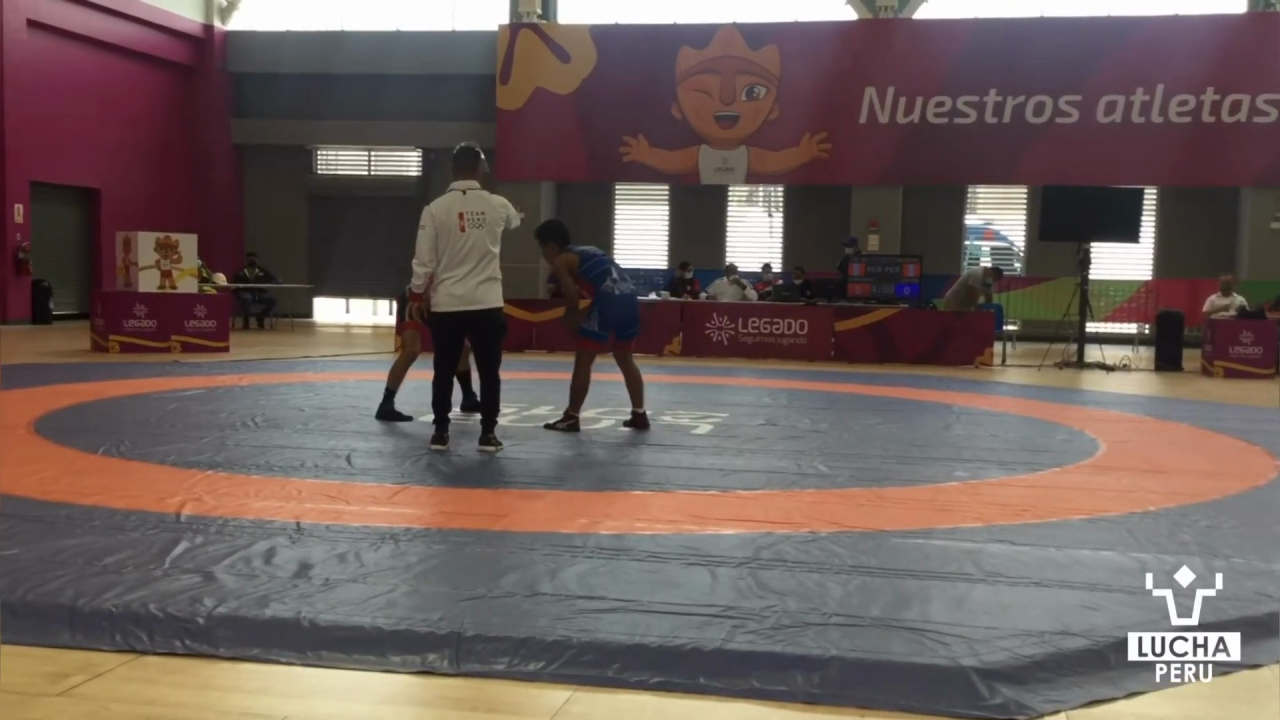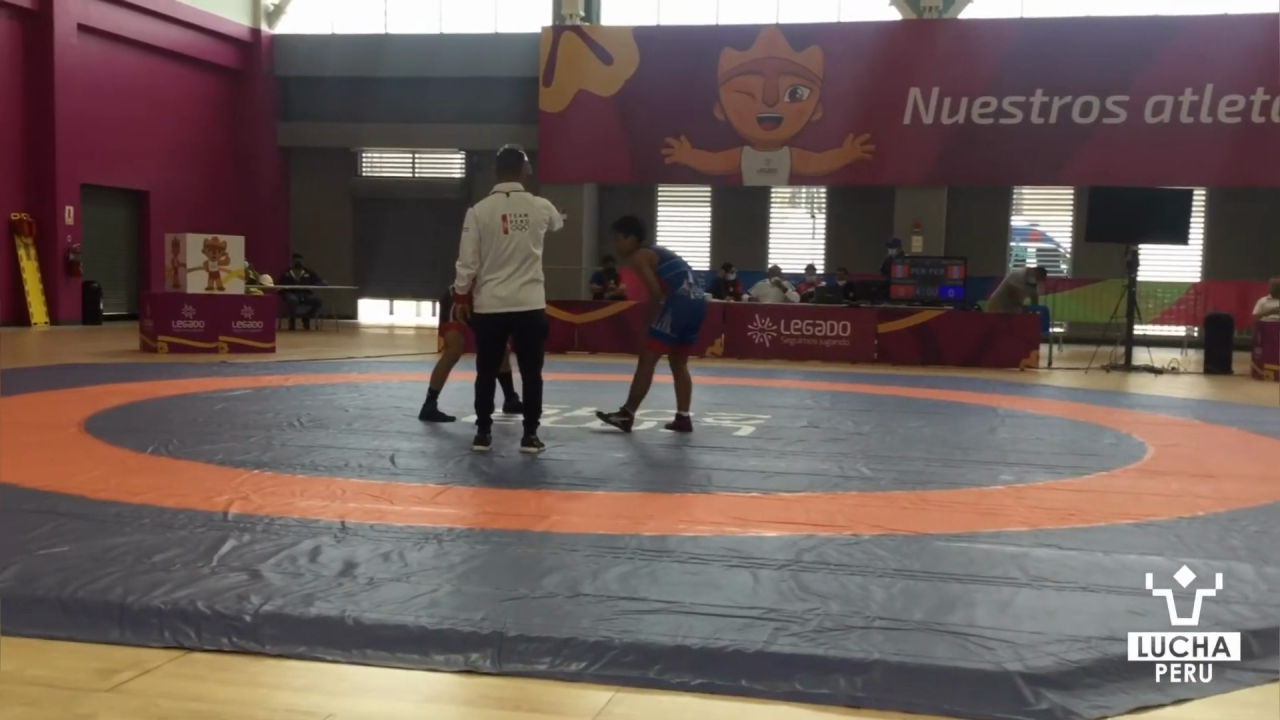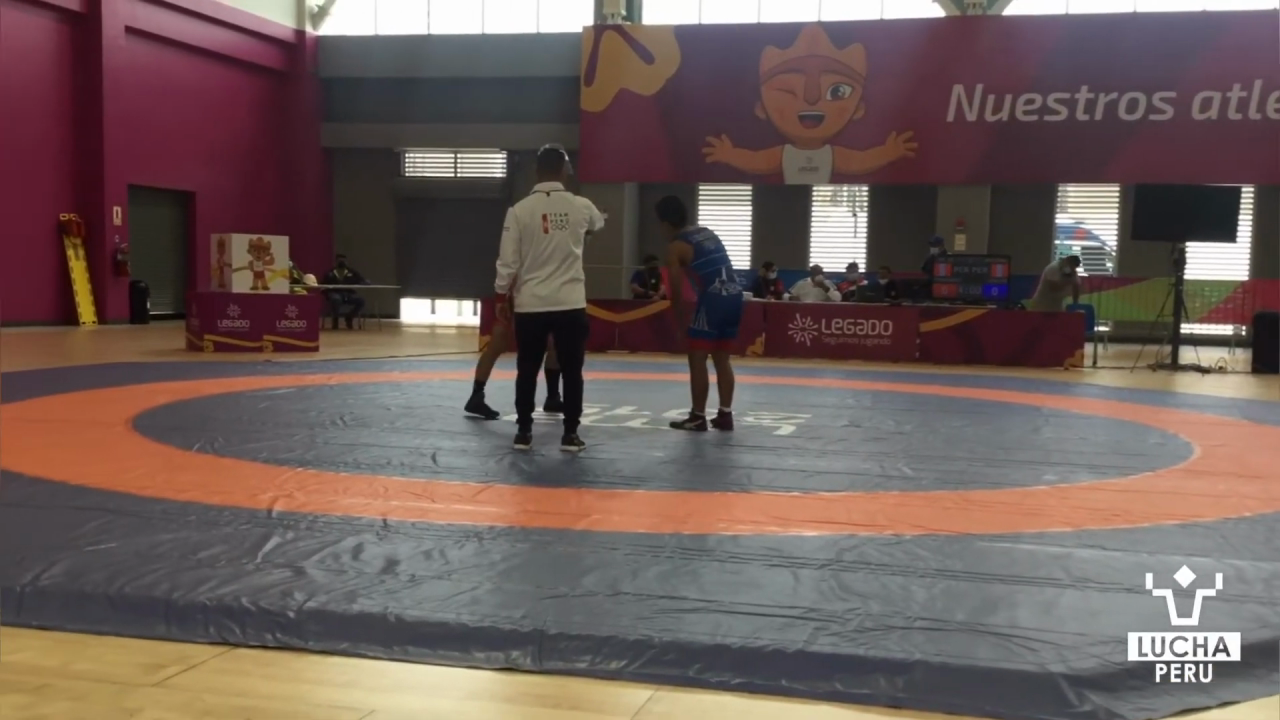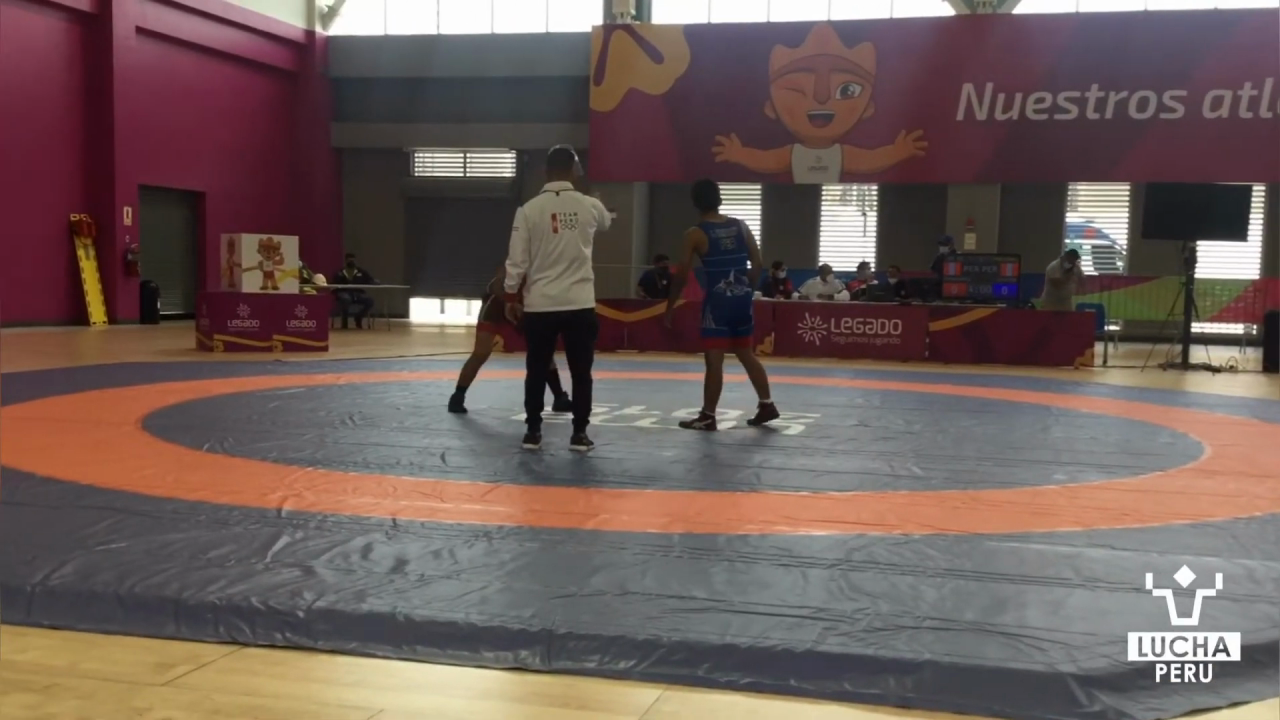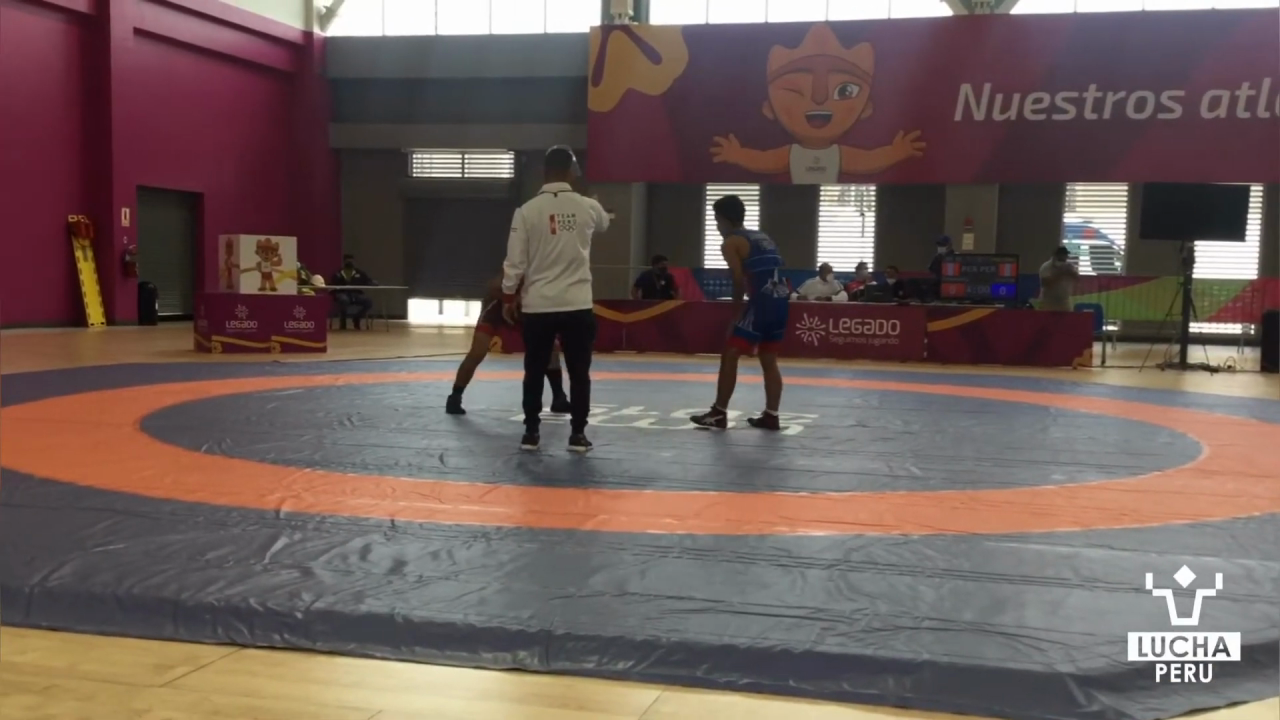
dt=0.5s
person 1, frame 1
left shoulder: (436, 208)
right shoulder: (498, 205)
left elbow: (424, 259)
right elbow: (515, 220)
left wrist: (417, 295)
left hip: (447, 304)
right hip: (487, 303)
left knee: (444, 371)
right knee: (489, 371)
left ankle: (441, 433)
right ankle: (488, 434)
person 1, frame 2
left shoulder: (479, 210)
right shoulder: (541, 207)
left elbow: (467, 261)
right elbow: (557, 223)
left wrist: (461, 298)
left hip: (490, 305)
right hip: (530, 305)
left knee: (487, 372)
right knee: (531, 372)
left ankle: (483, 434)
right ankle: (530, 435)
person 1, frame 3
left shoulder: (520, 210)
right shoulder: (581, 207)
left elbow: (508, 260)
right elbow: (598, 224)
left wrist: (502, 297)
left hip: (530, 305)
right hip: (570, 304)
left knee: (527, 371)
right knee: (571, 372)
left ankle: (524, 432)
right ankle: (570, 434)
person 1, frame 4
left shoulder: (530, 209)
right shoulder: (591, 206)
left elbow: (517, 260)
right elbow: (606, 223)
left wrist: (511, 296)
left hip: (540, 304)
right hip: (580, 303)
left knee: (537, 371)
right knee: (581, 372)
left ankle: (533, 432)
right ankle: (579, 434)
person 1, frame 5
left shoulder: (527, 210)
right shoulder: (589, 207)
left elbow: (515, 261)
right elbow: (604, 223)
left wrist: (509, 297)
left hip: (537, 305)
right hip: (577, 304)
left knee: (534, 371)
right knee: (579, 372)
left ankle: (531, 433)
right ankle: (578, 434)
person 2, frame 1
left shoulder: (560, 261)
right shoulder: (588, 252)
left elbow: (573, 297)
left wrist: (571, 317)
left hip: (608, 300)
right hip: (629, 298)
left knee: (583, 360)
right knee: (625, 359)
left ankle: (571, 418)
right ankle: (639, 415)
person 2, frame 2
left shoulder: (638, 256)
right shoulder: (657, 251)
left elbow: (655, 291)
left wrist: (653, 319)
left hip: (680, 304)
right hip: (697, 303)
left knee: (647, 359)
right knee: (679, 363)
left ankle: (627, 413)
right ankle: (683, 418)
person 2, frame 3
left shoulder: (676, 246)
right shoulder: (707, 233)
left elbow: (676, 288)
left wrist: (678, 319)
left hip: (713, 299)
right hip: (734, 297)
left knee: (697, 360)
right knee: (722, 359)
left ankle: (698, 417)
right ankle: (725, 414)
person 2, frame 4
left shoulder: (695, 234)
right shoulder: (741, 227)
left elbow: (683, 275)
right elbow: (757, 264)
left wrist: (670, 307)
left hip: (717, 300)
right hip: (742, 298)
left knee: (714, 360)
right knee: (747, 354)
left ankle: (707, 417)
right ankle: (767, 406)
person 2, frame 5
left shoulder: (731, 242)
right shoulder: (764, 238)
left elbow: (739, 278)
left wrist: (738, 306)
left hip: (761, 302)
right hip: (781, 300)
left knee: (730, 355)
right knee: (768, 361)
left ankle: (719, 413)
right ankle: (771, 415)
person 3, frame 1
left shoulder: (750, 155)
right shoulder: (698, 154)
left elbow: (777, 162)
right elbow: (670, 161)
left wrist: (803, 154)
right wrist: (647, 155)
person 3, frame 2
left shoulder: (792, 157)
right shoulder: (740, 156)
left elbow: (819, 164)
right elbow: (712, 163)
left wrist: (846, 155)
right wrist: (689, 157)
person 3, frame 3
left shoulder: (834, 155)
right shoulder: (781, 154)
left elbow: (861, 161)
right elbow: (754, 161)
left wrist: (888, 153)
right wrist: (730, 155)
person 3, frame 4
left shoulder: (844, 154)
right shoulder: (791, 154)
left elbow: (871, 161)
right elbow: (763, 161)
left wrist: (898, 152)
right wrist: (739, 155)
person 3, frame 5
left shoulder: (841, 154)
right shoulder: (789, 154)
left elbow: (869, 161)
right elbow: (761, 161)
left wrist: (896, 153)
right wrist: (737, 155)
